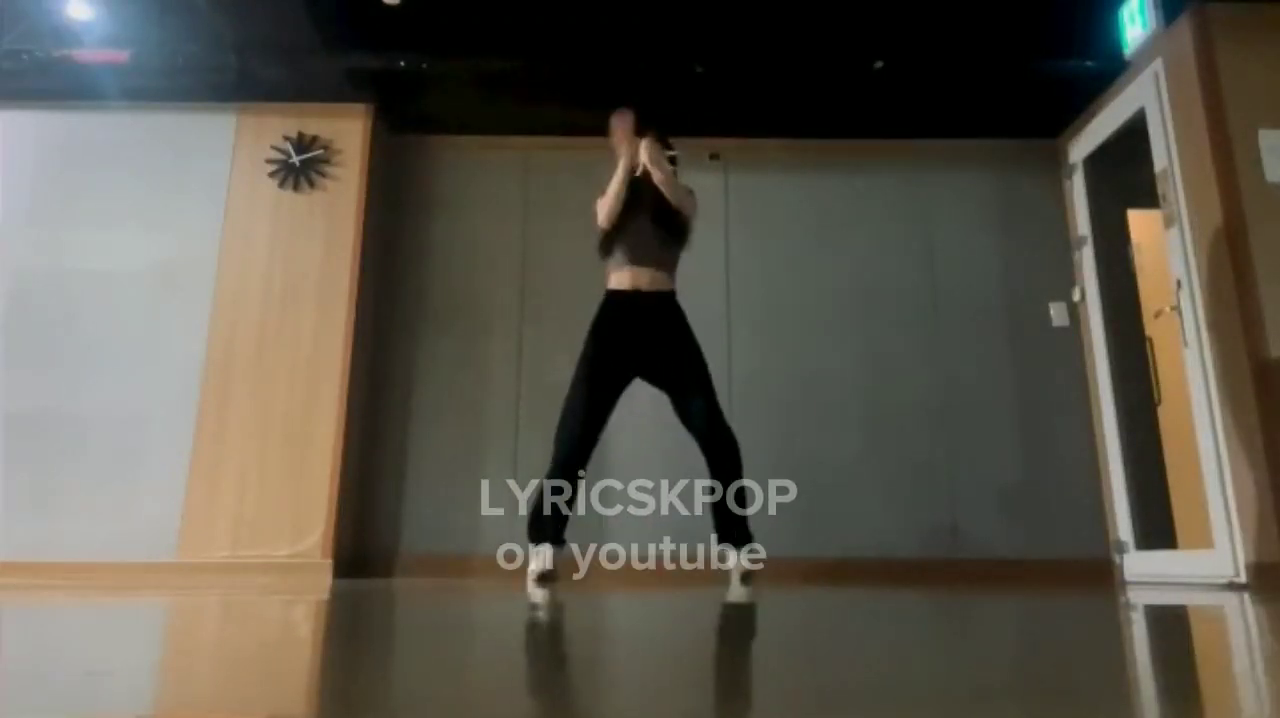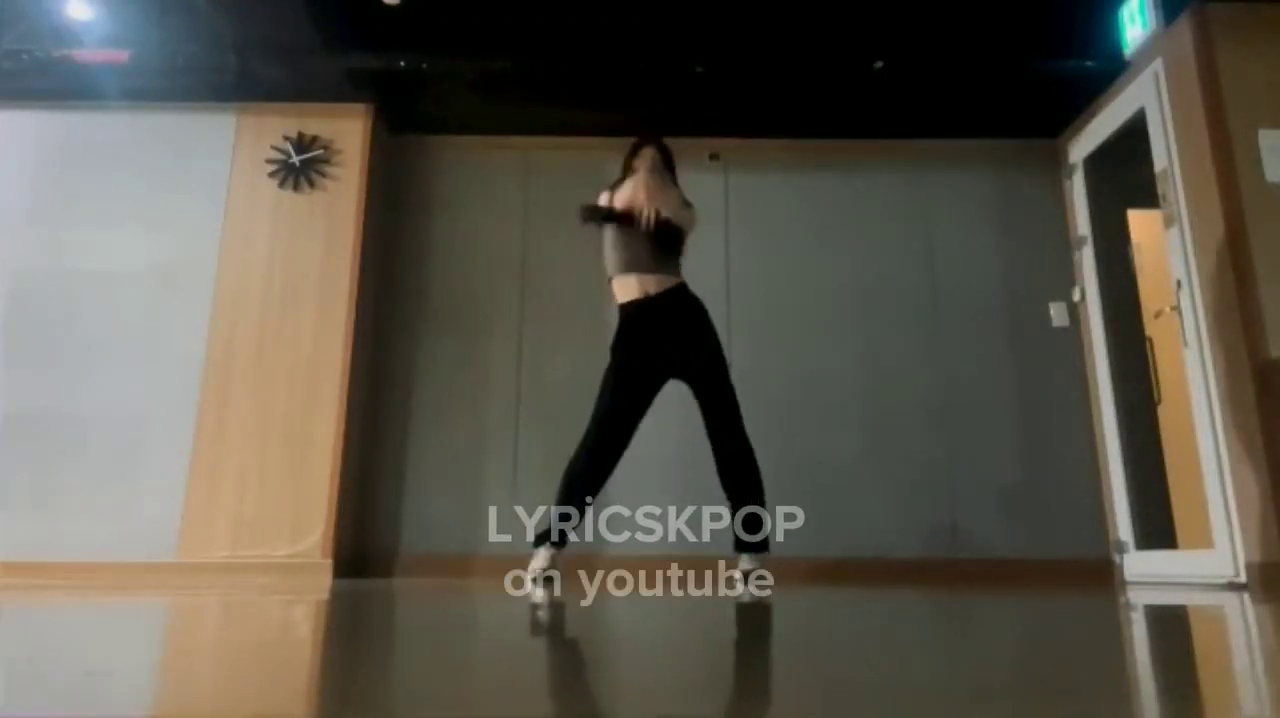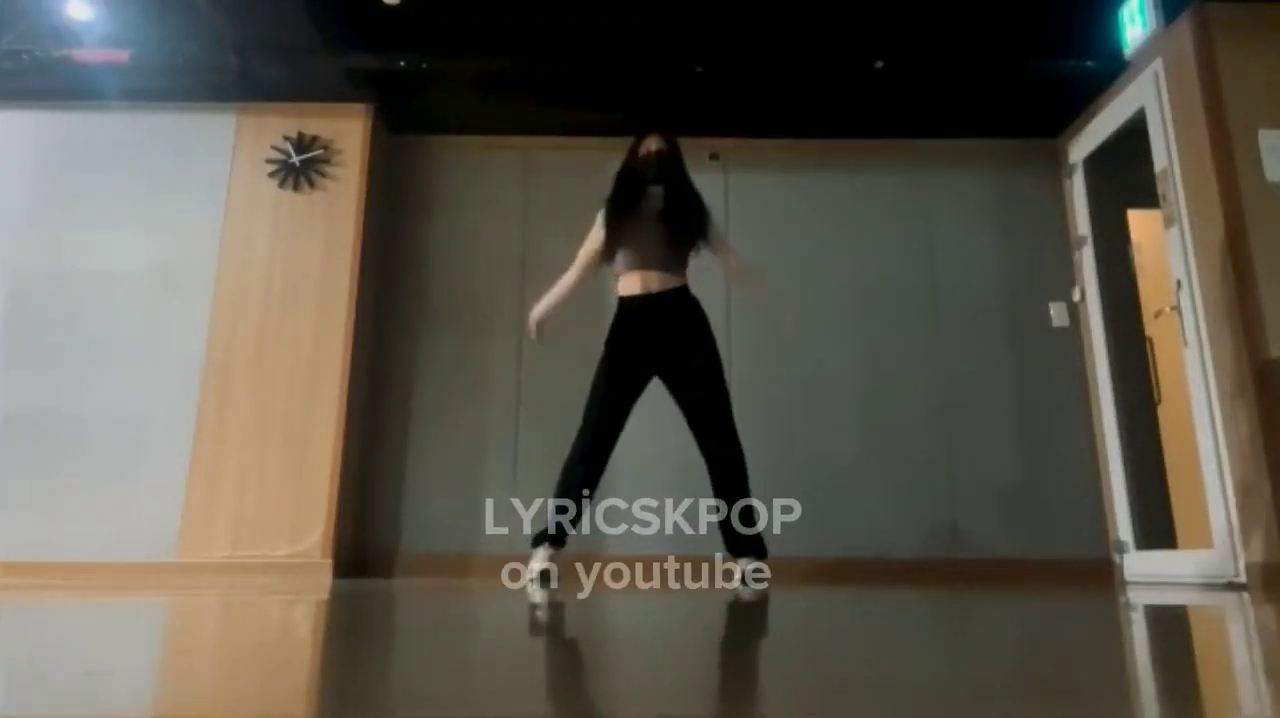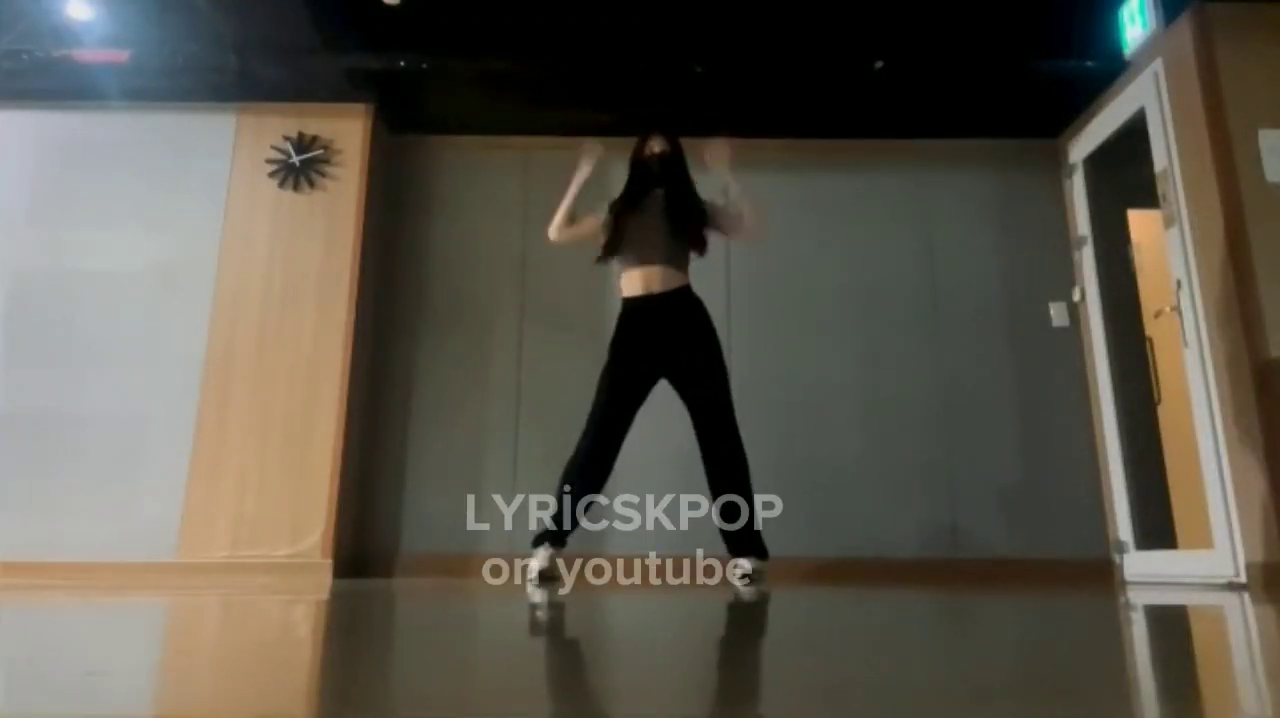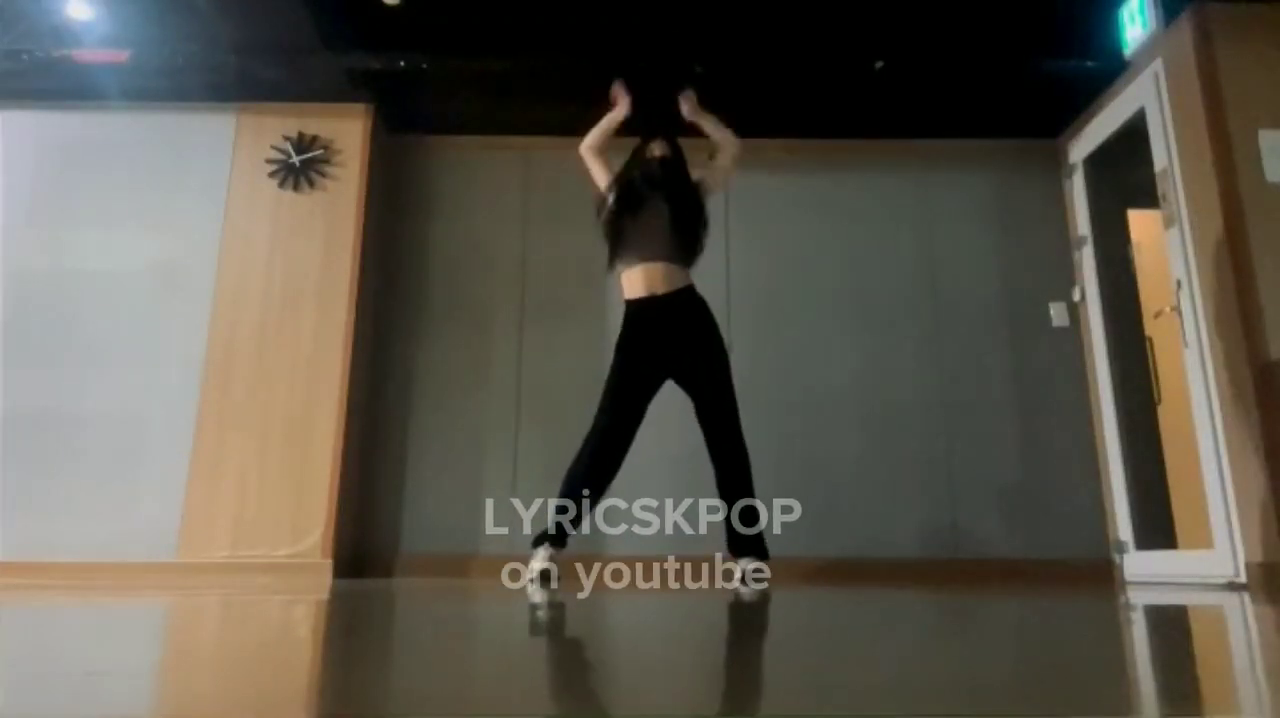
dt=0.2s
person 1, frame 1
left shoulder: (679, 206)
right shoulder: (615, 206)
left elbow: (678, 194)
right elbow: (605, 214)
left wrist: (654, 159)
right wrist: (626, 159)
left hip: (666, 318)
right hip: (617, 318)
left knee: (715, 433)
right knee: (576, 429)
left ankle: (736, 544)
right ankle: (545, 543)
person 1, frame 2
left shoulder: (678, 212)
right shoulder: (609, 200)
left elbow: (680, 215)
right elbow: (620, 197)
left wrist: (656, 189)
right wrist: (636, 188)
left hip: (683, 317)
right hip: (636, 326)
left knee: (729, 432)
right knee: (601, 436)
left ankle: (751, 548)
right ankle: (550, 543)
person 1, frame 3
left shoulder: (690, 210)
right shoulder: (613, 210)
left elbow: (729, 261)
right elbow: (581, 267)
right wrist: (545, 305)
left hip: (681, 319)
right hip: (630, 323)
left knee: (719, 435)
right knee: (594, 433)
left ankle: (748, 550)
right ankle: (548, 542)
person 1, frame 4
left shoulder: (691, 206)
right shoulder: (620, 210)
left elbow: (746, 226)
right elbow: (558, 233)
left wrist: (724, 173)
right wrist: (582, 176)
left hip: (686, 318)
right hip: (635, 323)
left knee: (720, 434)
right knee: (599, 434)
left ankle: (747, 550)
right ankle: (549, 543)
person 1, frame 5
left shoulder: (689, 195)
right shoulder: (620, 197)
left elbow: (732, 147)
right elbow: (588, 147)
left wrist: (697, 115)
right wrist: (620, 111)
left hip: (690, 320)
right hip: (640, 326)
left knee: (725, 433)
right knee: (606, 436)
left ankle: (747, 551)
right ankle: (550, 543)
